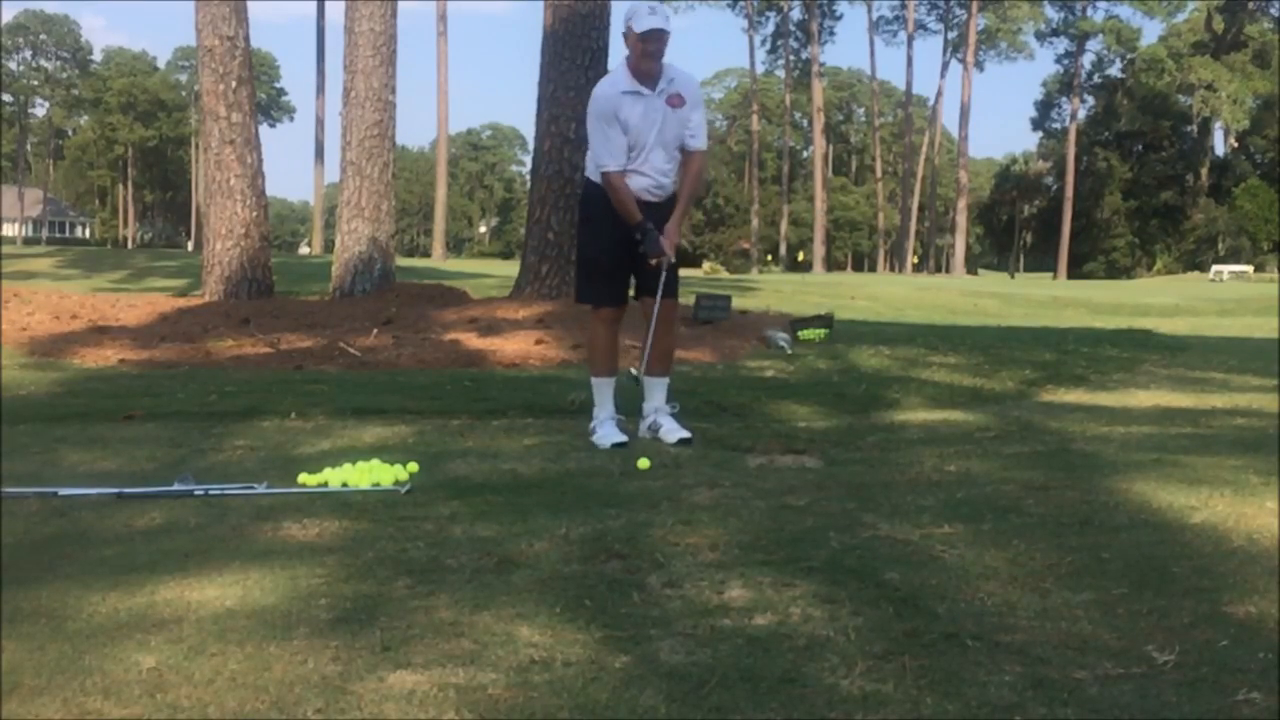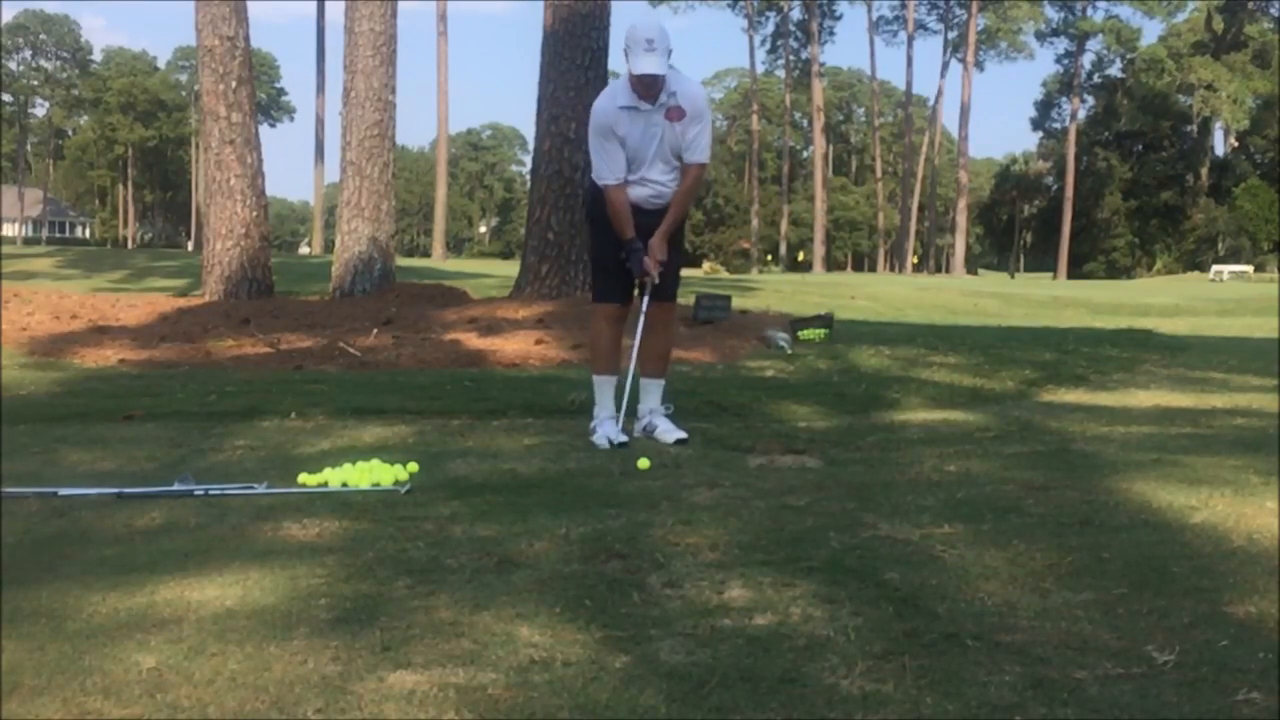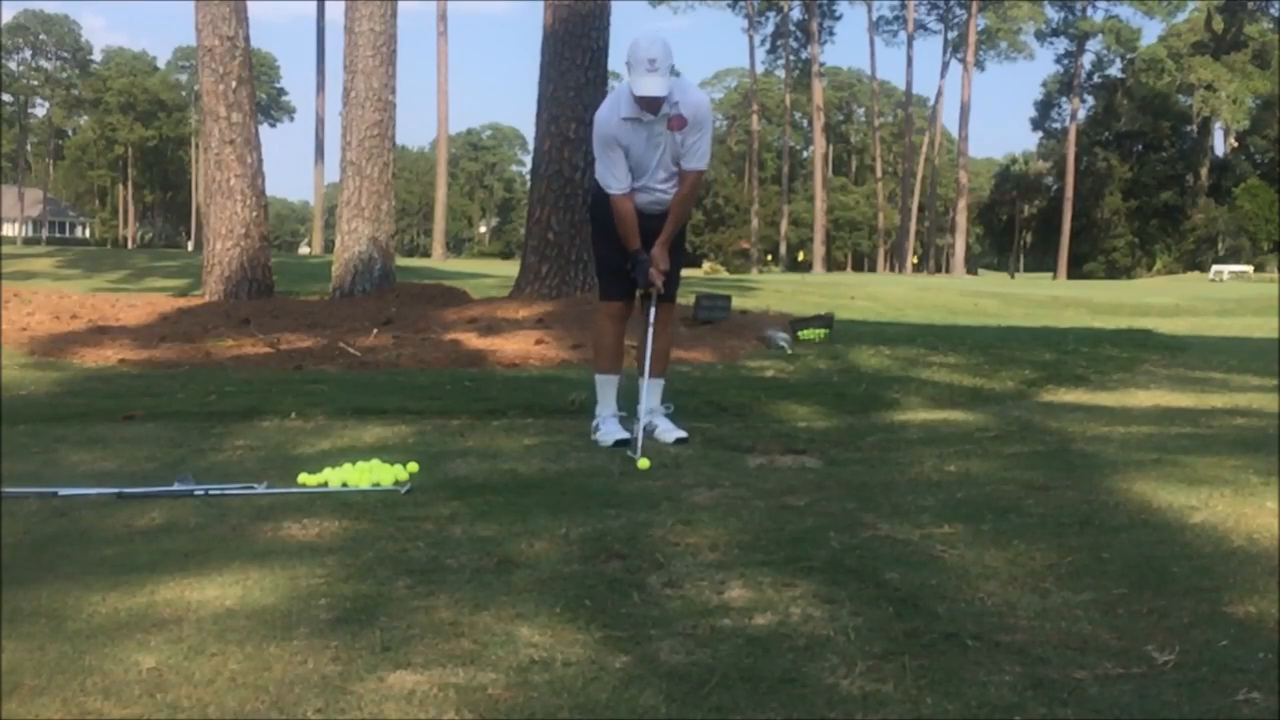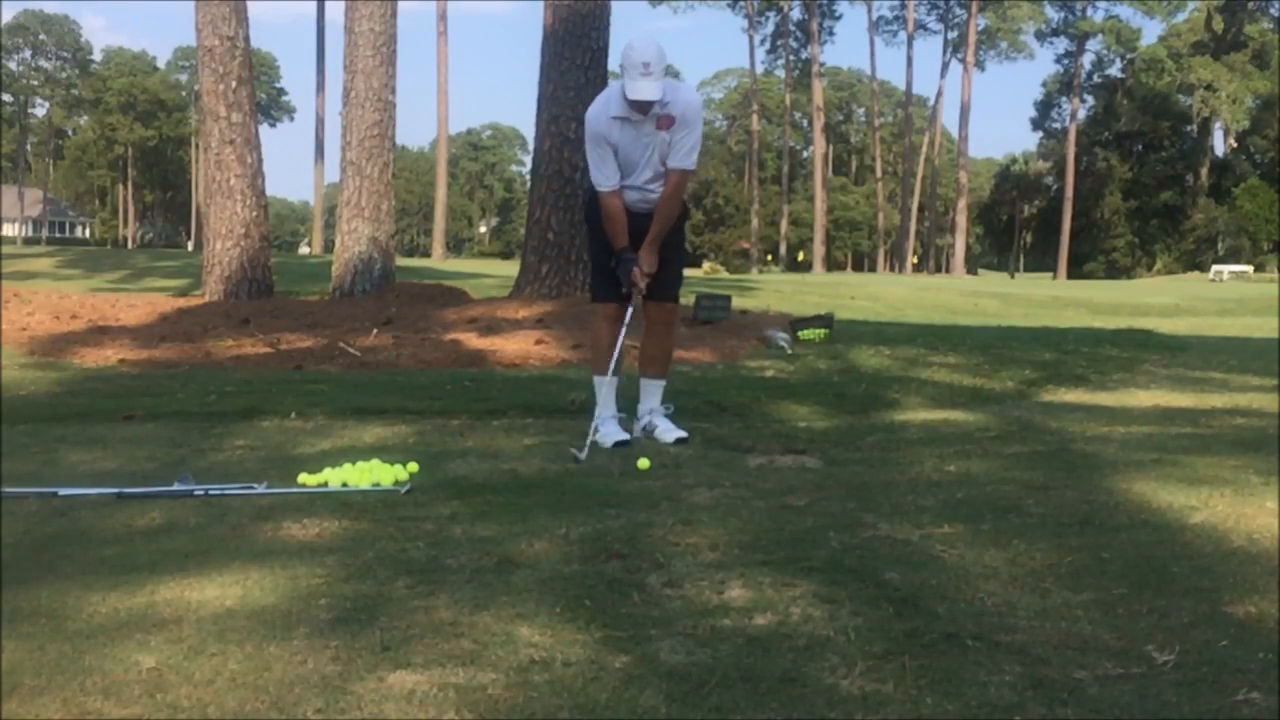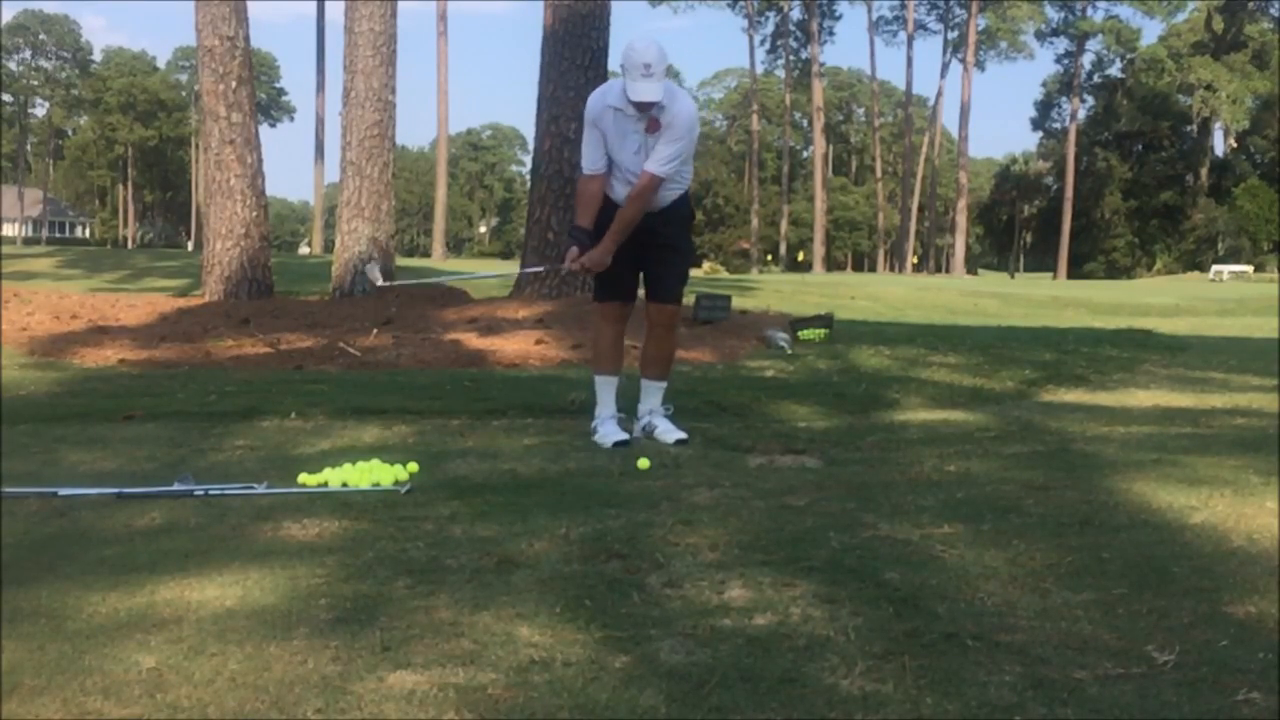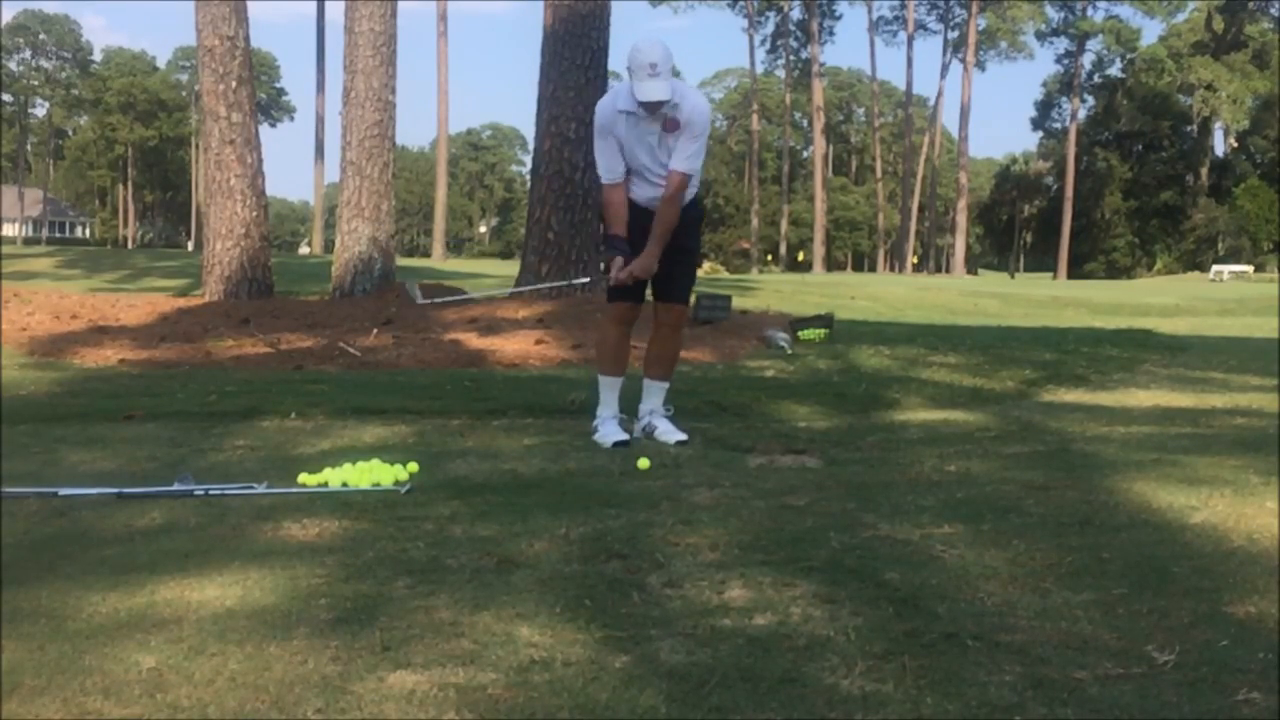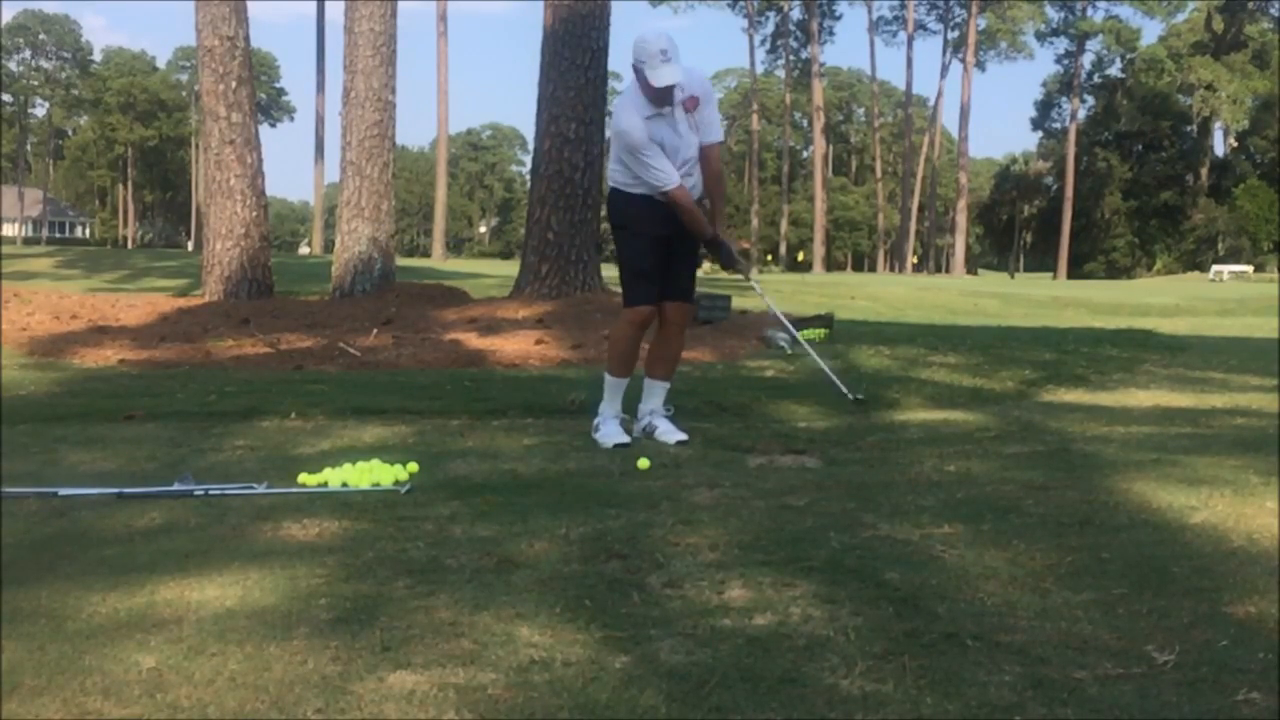
dt=0.3s
person 1, frame 1
left shoulder: (686, 87)
right shoulder: (607, 95)
left elbow: (695, 157)
right elbow: (613, 175)
left wrist: (675, 222)
right wrist: (642, 231)
left hip: (659, 209)
right hip: (609, 207)
left knee: (664, 309)
right knee: (607, 311)
left ankle: (656, 412)
right ankle: (603, 417)
person 1, frame 2
left shoulder: (692, 97)
right shoulder: (606, 108)
left elbow: (694, 171)
right elbow: (613, 187)
left wrist: (662, 237)
right wrist: (632, 247)
left hip: (666, 210)
right hip: (613, 210)
left knee: (662, 309)
right knee: (610, 308)
left ankle: (650, 412)
right ankle: (605, 416)
person 1, frame 3
left shoulder: (695, 104)
right shoulder: (609, 117)
left elbow: (691, 179)
right elbow: (620, 196)
left wrist: (662, 246)
right wrist: (638, 258)
left hip: (669, 213)
right hip: (615, 212)
left knee: (664, 308)
right knee: (614, 307)
left ankle: (651, 411)
right ankle: (606, 415)
person 1, frame 4
left shoulder: (686, 103)
right shoulder: (600, 115)
left elbow: (676, 181)
right elbow: (609, 193)
left wrist: (651, 249)
right wrist: (624, 258)
left hip: (664, 213)
right hip: (611, 214)
left knee: (664, 311)
right knee: (609, 308)
left ankle: (651, 412)
right ankle: (605, 415)
person 1, frame 5
left shoulder: (681, 111)
right shoulder: (599, 103)
left elbow: (646, 186)
right elbow: (593, 176)
left wrist: (606, 248)
right wrist: (579, 236)
left hip: (668, 214)
right hip: (613, 209)
left knee: (665, 315)
right knee: (612, 310)
left ankle: (650, 413)
right ankle: (605, 415)
person 1, frame 6
left shoulder: (694, 108)
right shoulder: (609, 110)
left elbow: (677, 185)
right elbow: (612, 186)
left wrist: (650, 254)
right wrist: (615, 245)
left hip: (681, 213)
right hip: (629, 212)
left knee: (672, 313)
right knee: (622, 309)
left ankle: (651, 413)
right ankle: (606, 415)
person 1, frame 7
left shoulder: (697, 84)
right shoulder: (629, 121)
left elbow: (712, 158)
right elbow: (672, 190)
left wrist: (720, 226)
right wrist: (716, 244)
left hip: (688, 208)
right hip: (639, 210)
left knee: (678, 314)
right knee: (640, 310)
left ankle: (651, 412)
right ankle: (608, 415)
